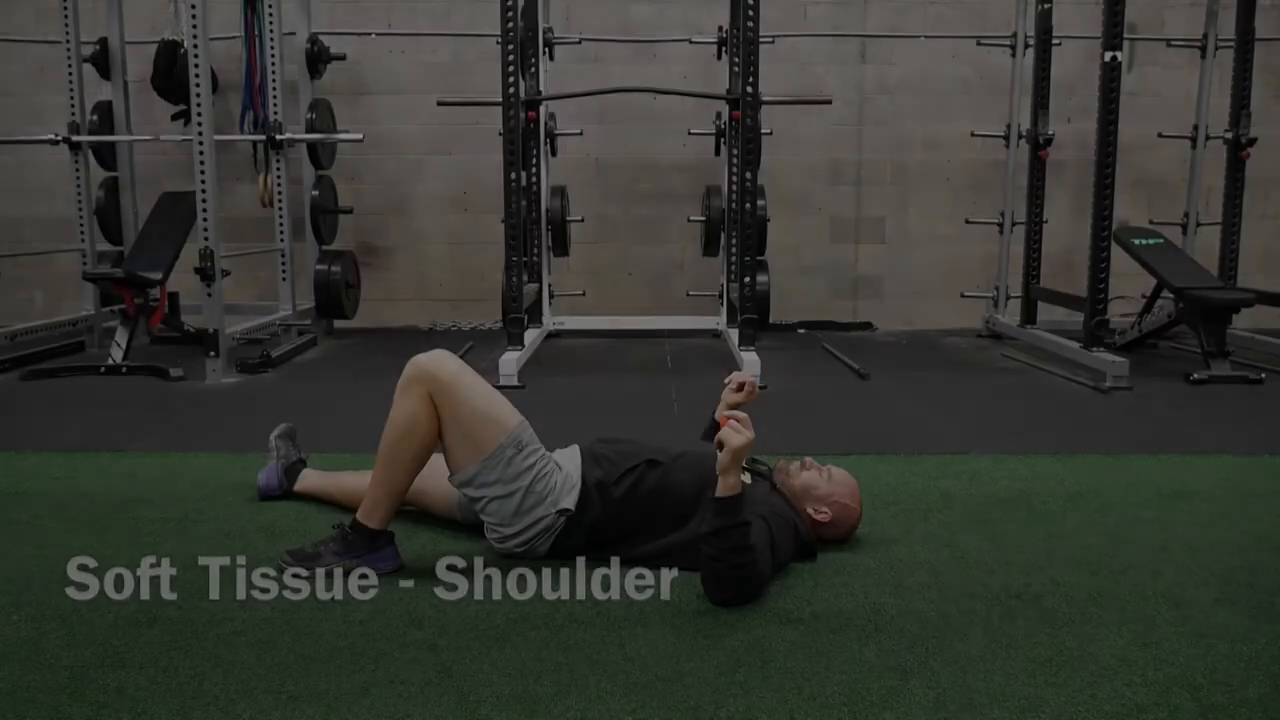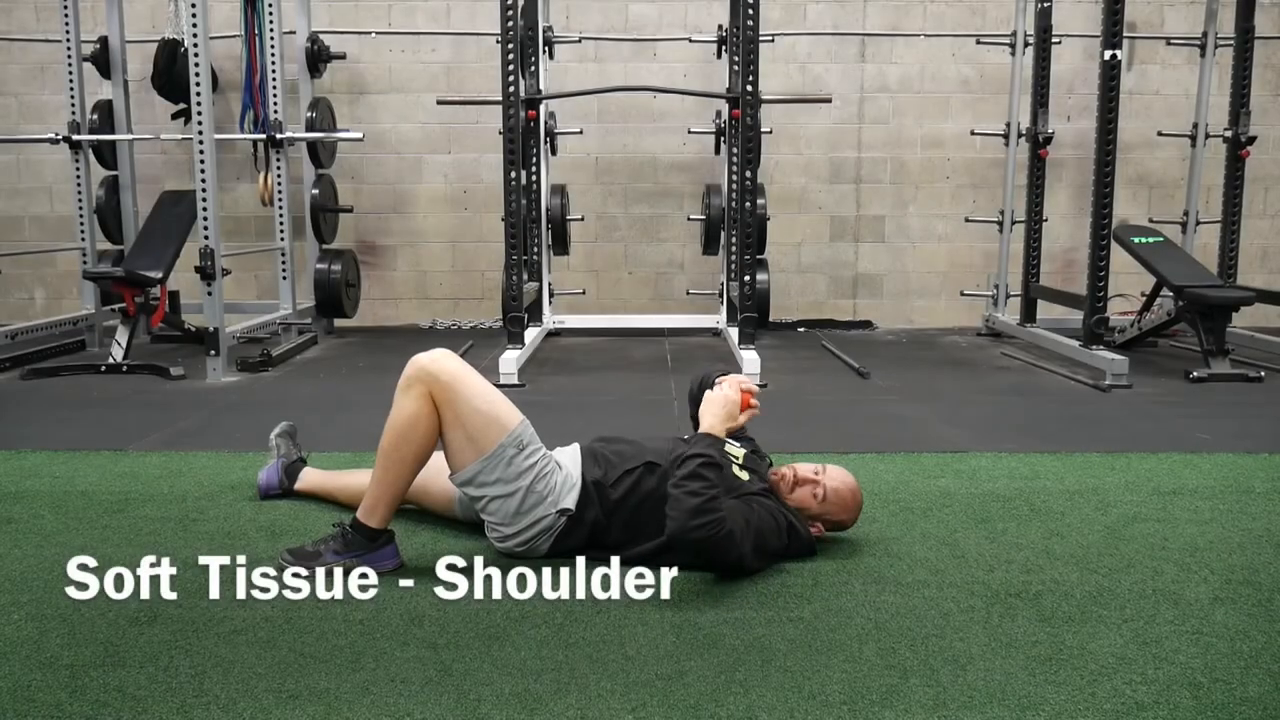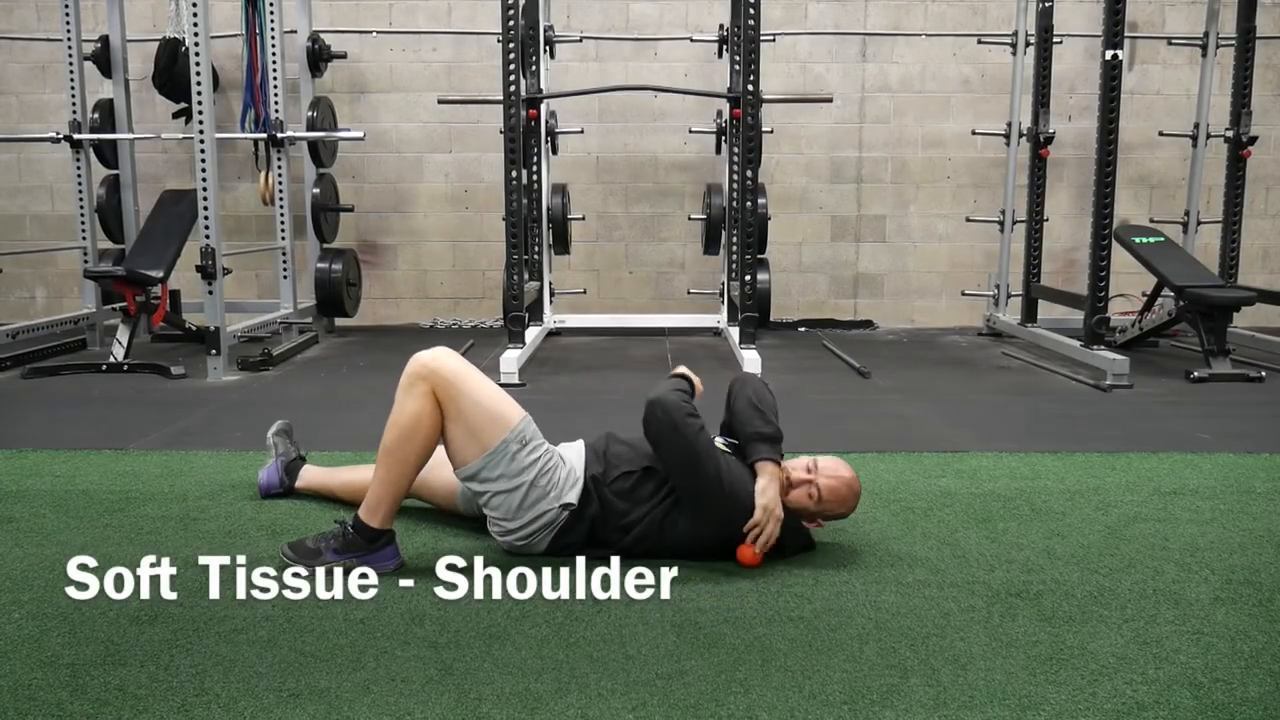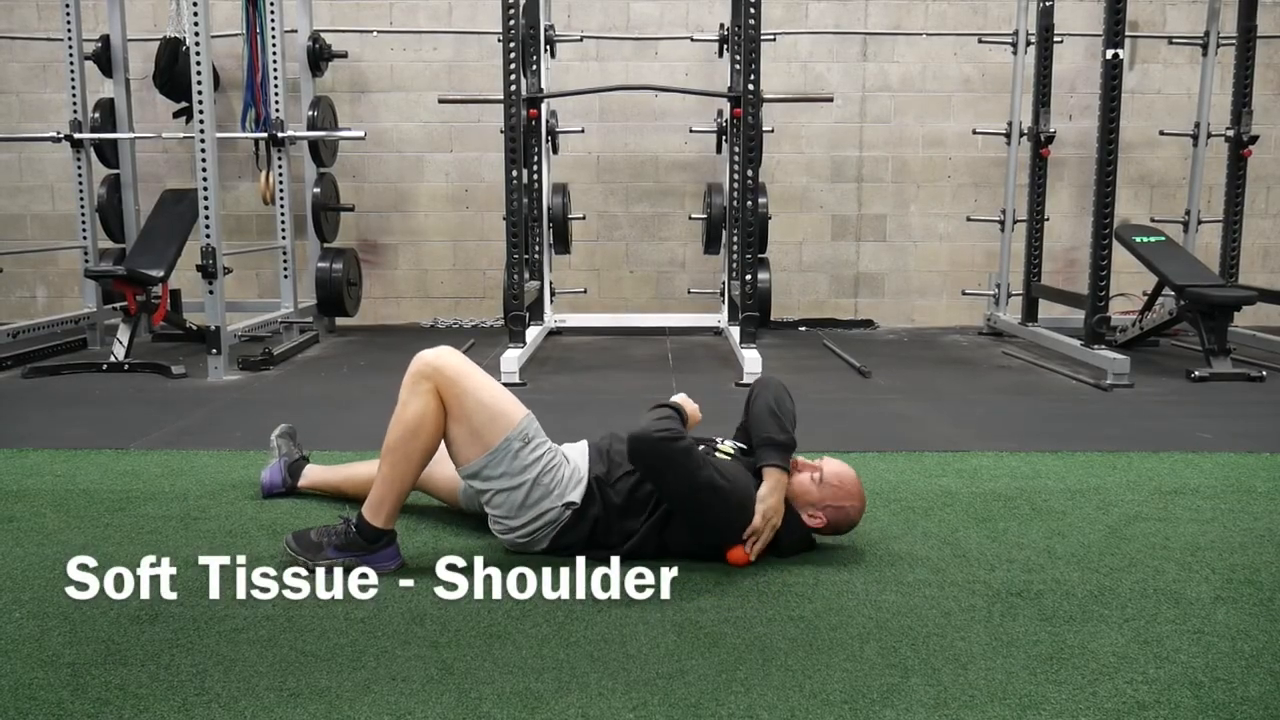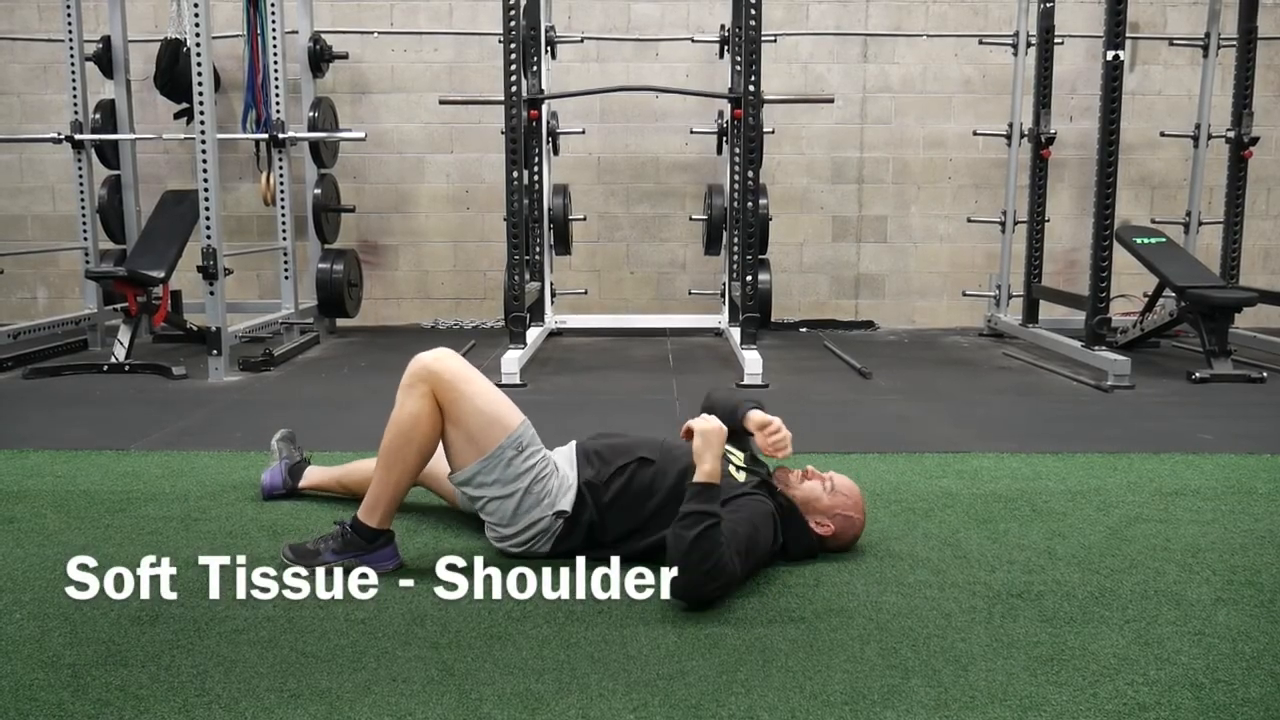
dt=1s
person 1, frame 1
left shoulder: (771, 520)
right shoulder: (765, 487)
left elbow: (729, 584)
left wrist: (730, 476)
right wrist: (723, 417)
left hip: (541, 508)
right hip: (558, 482)
left knee: (430, 371)
left ankle: (364, 541)
right ankle: (297, 477)
person 1, frame 2
left shoulder: (765, 523)
right shoulder: (757, 468)
left elbow: (690, 530)
right elbow: (700, 390)
left wrist: (712, 428)
right wrist: (726, 386)
left hip: (542, 508)
right hip: (559, 478)
left knee: (430, 370)
right knee: (404, 474)
left ankle: (366, 540)
right ankle: (296, 475)
person 1, frame 3
left shoulder: (731, 500)
right shoulder: (755, 476)
left elbow: (662, 414)
right elbow: (748, 387)
left wrist: (684, 381)
right wrist: (768, 467)
left hip: (544, 505)
right hip: (557, 482)
left knee: (431, 369)
right knee: (411, 468)
left ankle: (368, 538)
right ankle: (298, 473)
person 1, frame 4
left shoulder: (732, 502)
right shoulder: (759, 477)
left elbow: (648, 443)
right elbow: (768, 390)
left wrist: (677, 409)
right wrist: (776, 473)
left hip: (546, 504)
right hip: (562, 478)
left knee: (434, 367)
right knee: (418, 461)
left ankle: (369, 537)
right ankle: (299, 473)
person 1, frame 5
left shoulder: (757, 520)
right shoulder: (754, 478)
left elbow: (695, 580)
right elbow: (716, 402)
left wrist: (706, 467)
right wrist: (755, 418)
left hip: (542, 509)
right hip: (560, 474)
left knee: (432, 369)
right knee: (420, 455)
left ankle: (367, 538)
right ankle: (301, 476)
